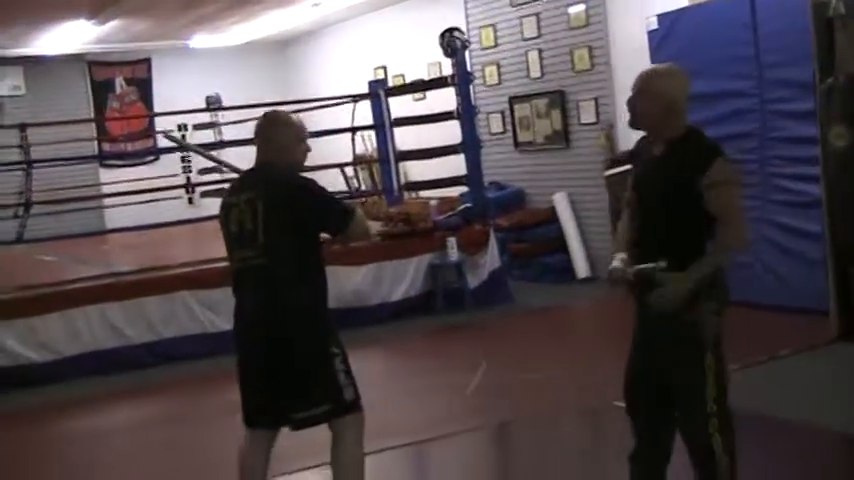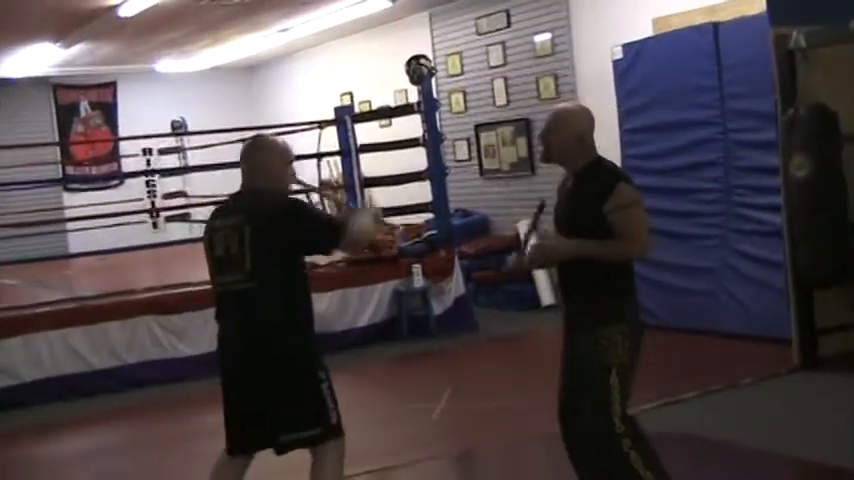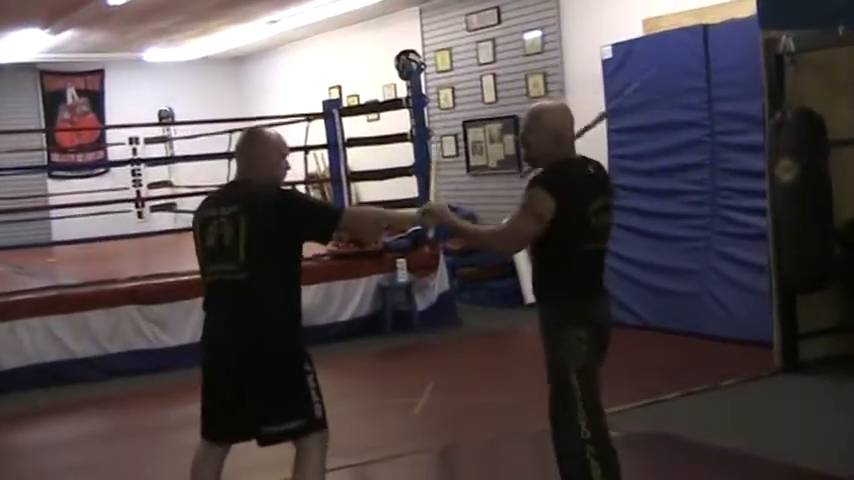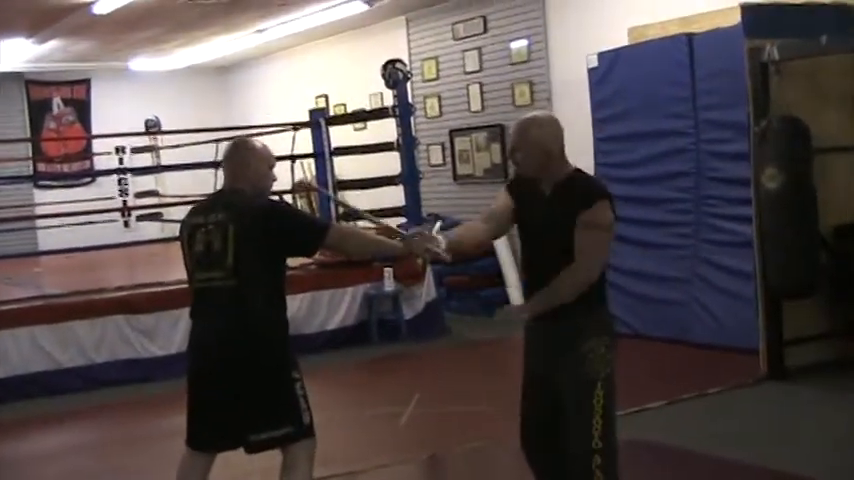
dt=0.7s
person 1, frame 1
left shoulder: (704, 156)
right shoulder: (643, 150)
left elbow: (733, 231)
left wrist: (687, 280)
right wrist: (621, 254)
left hip: (689, 297)
right hip: (651, 292)
left knee: (700, 401)
right knee: (643, 392)
person 1, frame 2
left shoulder: (609, 182)
right shoulder: (570, 183)
left elbow: (636, 244)
left wrist: (569, 248)
right wrist: (545, 253)
left hip: (611, 317)
right hip: (581, 314)
left knee: (607, 420)
right knee: (575, 415)
person 1, frame 3
left shoulder: (551, 184)
right shoulder: (592, 173)
left elbow: (506, 242)
left wrist: (449, 220)
left hip: (571, 316)
right hip: (586, 307)
left knee: (581, 423)
right knee: (569, 415)
person 1, frame 4
left shoulder: (591, 198)
right shoulder: (522, 189)
left elbow: (585, 271)
right elbow: (487, 223)
left wrist: (529, 308)
right wrist: (445, 243)
left hip: (584, 334)
right hip: (543, 328)
left knee: (590, 440)
right knee: (537, 433)
person 2, frame 1
left shoulder: (233, 196)
right shoulder: (295, 188)
right elbow: (360, 229)
right wrist: (327, 220)
left hip: (253, 324)
right hip: (298, 323)
left knee: (260, 428)
right knee: (347, 419)
person 2, frame 2
left shoulder: (219, 218)
right shoulder: (283, 211)
right elbow: (357, 237)
right wrist: (369, 217)
left hip: (236, 347)
right hip: (284, 347)
left knee: (239, 450)
right knee: (329, 444)
person 2, frame 3
left shoulder: (206, 210)
right shoulder: (278, 204)
right elbow: (356, 221)
right wrist: (417, 217)
left hip: (220, 338)
right hip: (271, 339)
left knee: (215, 440)
right knee: (311, 437)
person 2, frame 4
left shoulder: (194, 219)
right shoulder: (266, 213)
right elbow: (343, 238)
right wrist: (408, 250)
left hip: (207, 344)
right hip: (258, 346)
left knee: (200, 448)
right knee: (299, 446)
